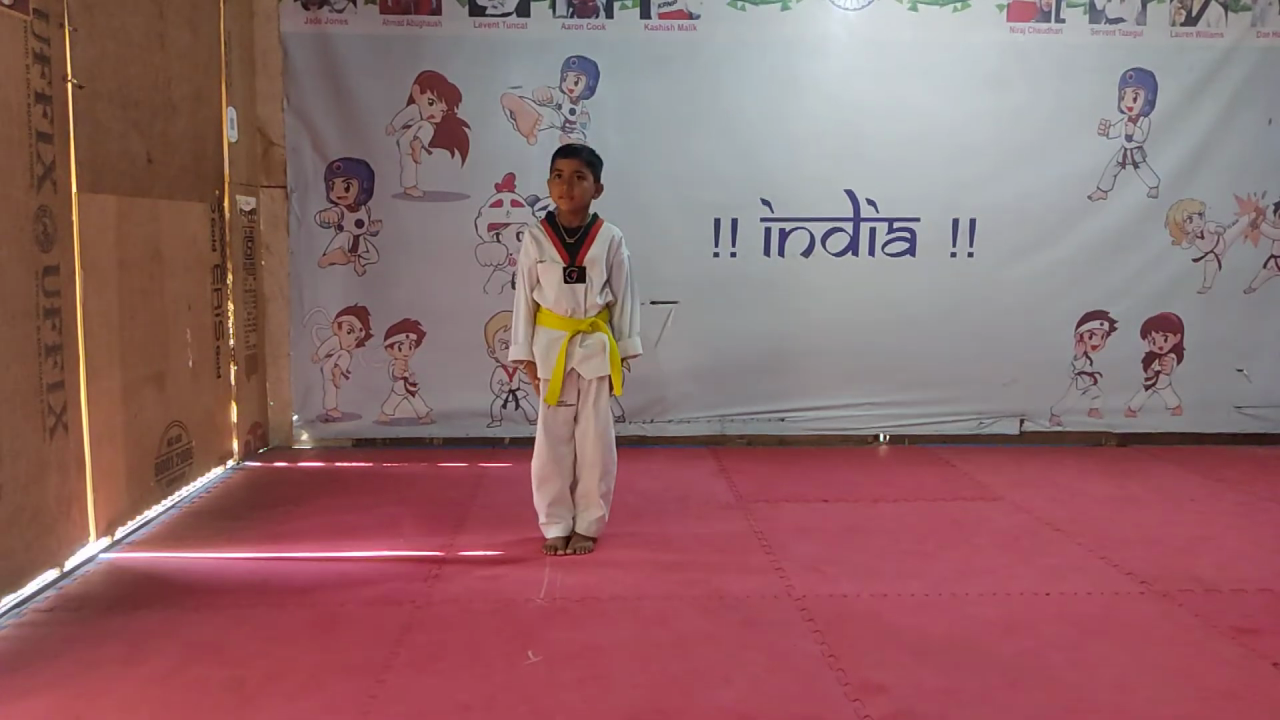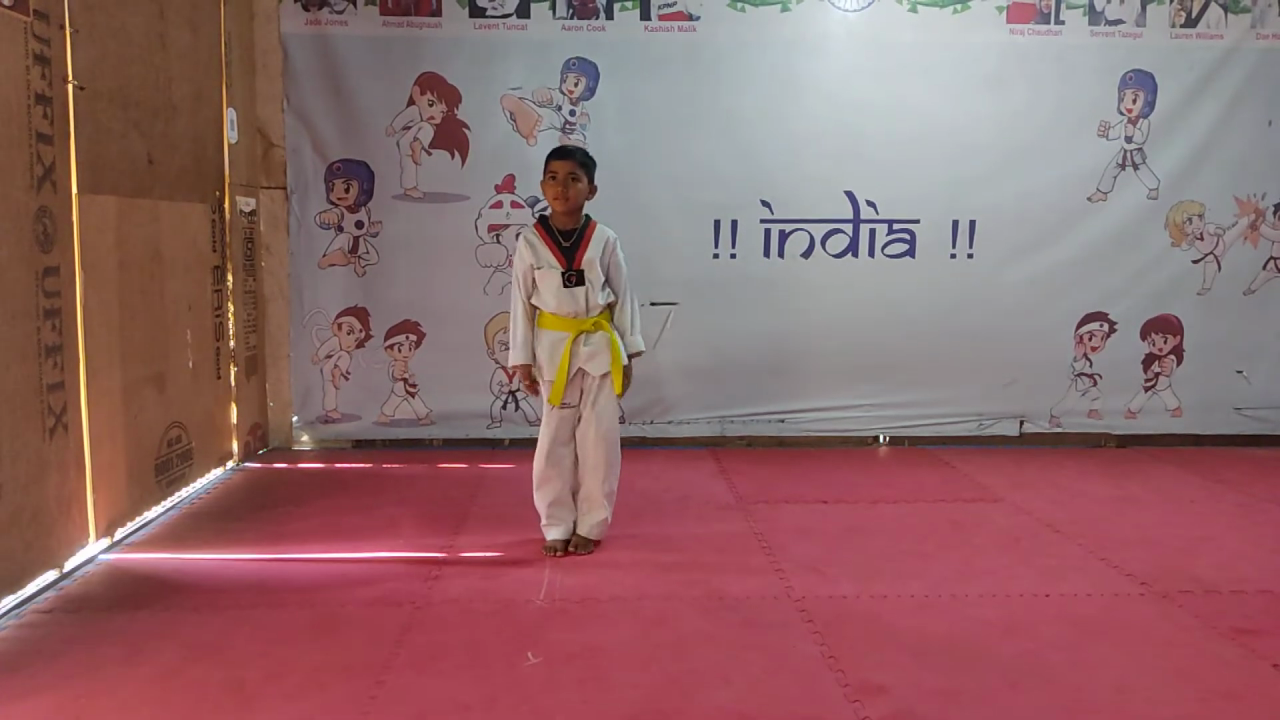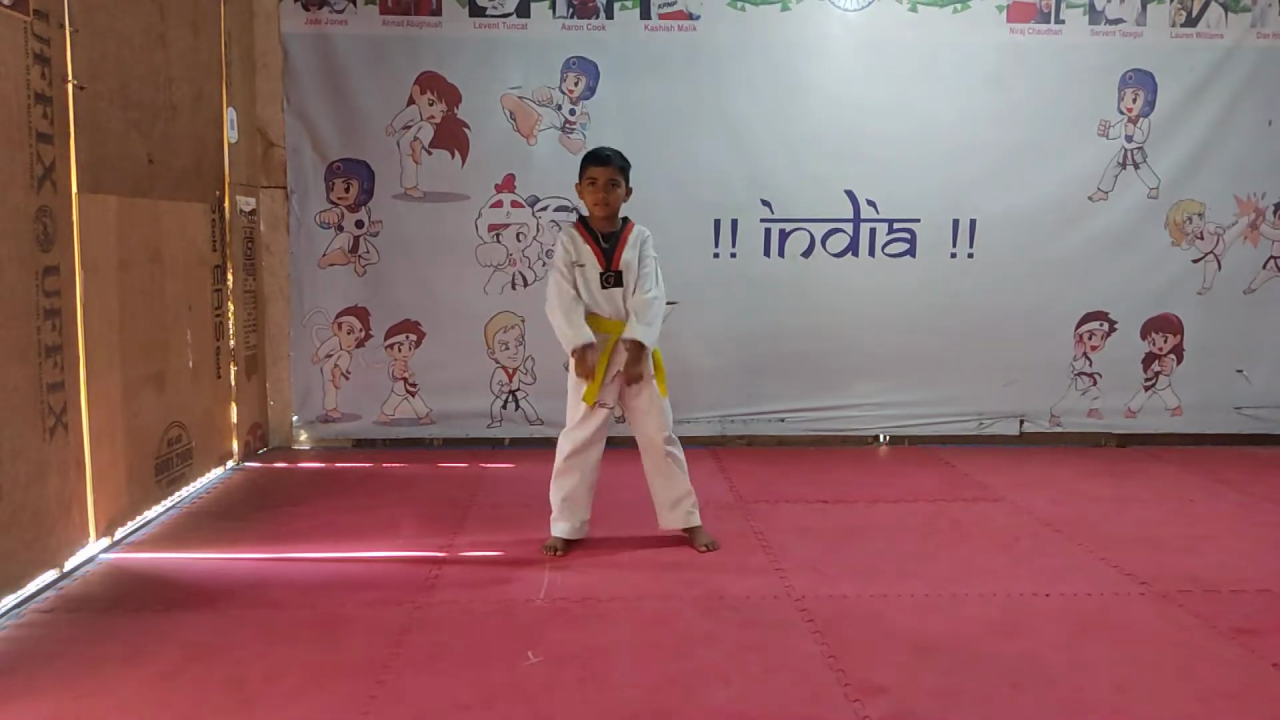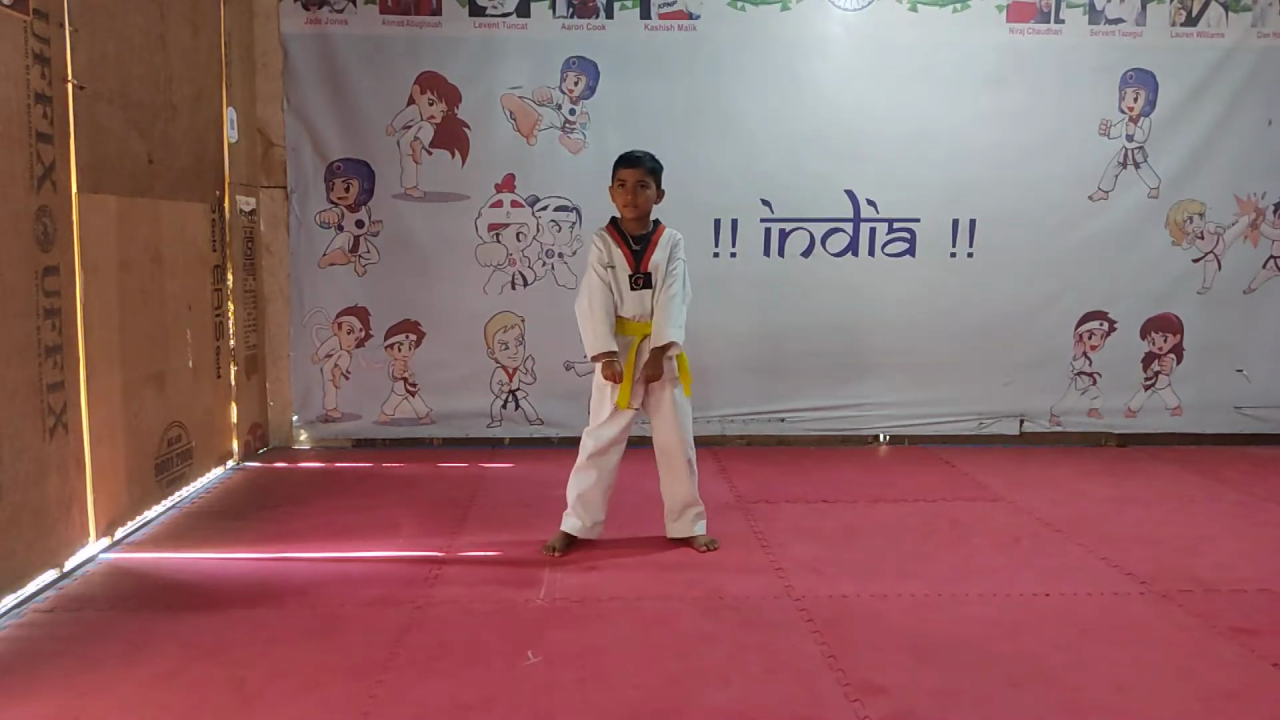
dt=0.5s
person 1, frame 1
left shoulder: (610, 239)
right shoulder: (536, 239)
left elbow: (624, 298)
right elbow: (524, 298)
left wrist: (622, 354)
right wrist: (526, 356)
left hip: (596, 346)
right hip: (551, 346)
left knee: (595, 440)
right knee: (553, 440)
left ankle: (587, 526)
right ankle: (556, 526)
person 1, frame 2
left shoulder: (604, 239)
right shoulder: (530, 240)
left elbow: (623, 295)
right elbow: (521, 300)
left wrist: (628, 352)
right wrist: (523, 357)
left hip: (600, 346)
right hip: (554, 347)
left knee: (598, 441)
right knee: (554, 441)
left ankle: (591, 527)
right ankle: (558, 527)
person 1, frame 3
left shoulder: (639, 237)
right shoulder: (570, 240)
left elbow: (650, 298)
right elbow: (561, 299)
left wrist: (636, 346)
right wrist: (581, 348)
left hip: (637, 347)
right hip: (592, 349)
left knee: (658, 436)
right knee: (578, 440)
left ankle: (686, 518)
right ankle: (566, 527)
person 1, frame 4
left shoulder: (671, 242)
right shoulder: (601, 242)
left elbow: (672, 302)
right elbow: (593, 304)
left wrist: (659, 352)
right wrist: (606, 355)
left hip: (662, 352)
right hip: (618, 351)
left knee: (676, 440)
right knee: (601, 439)
left ankle: (687, 524)
right ankle: (576, 524)
